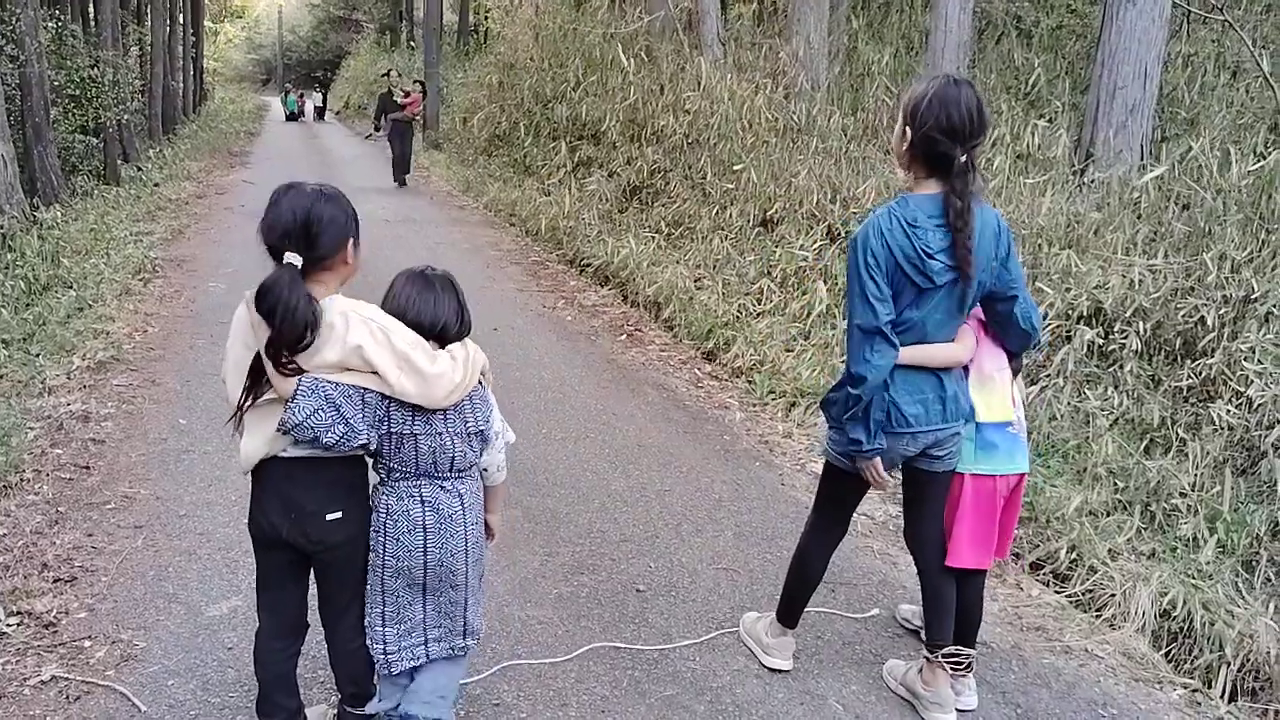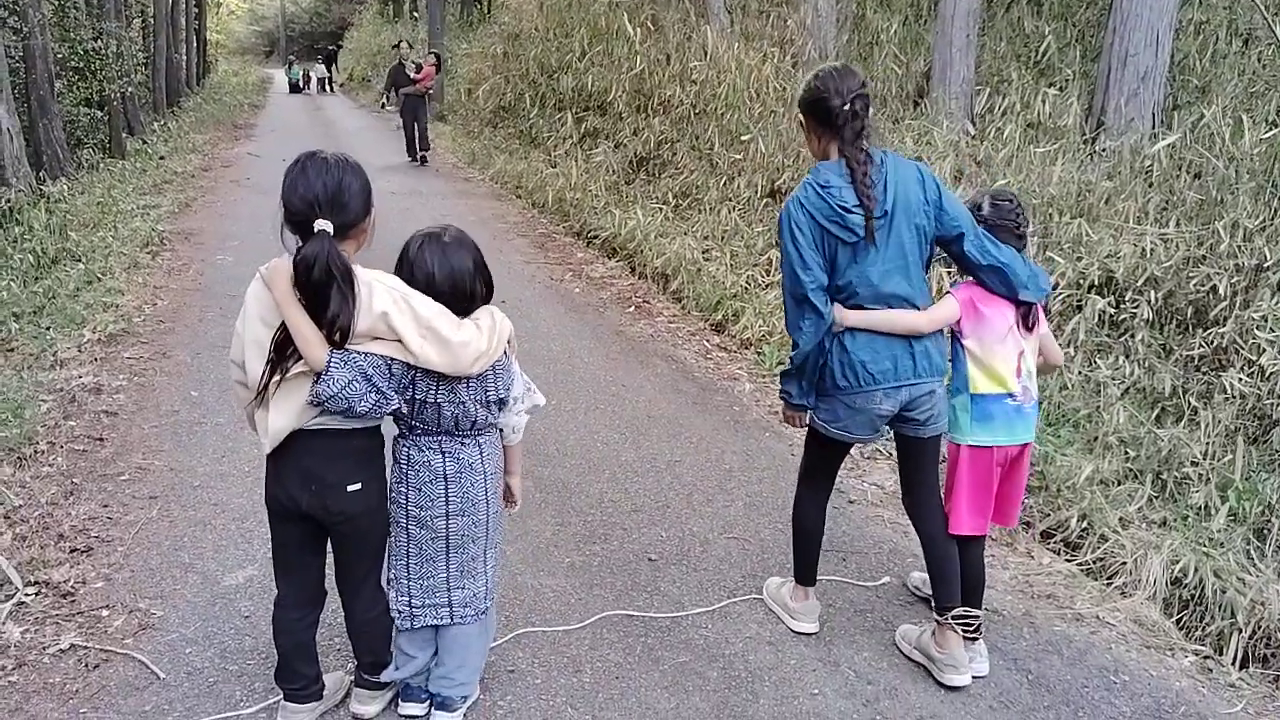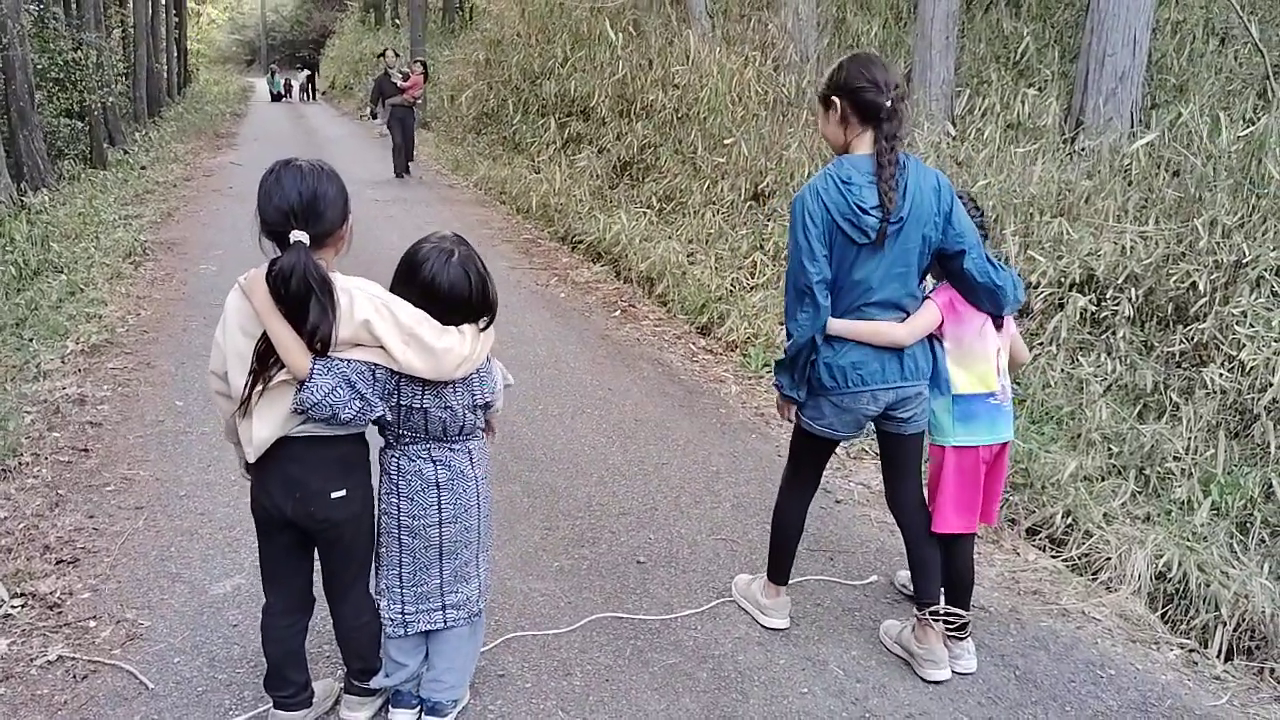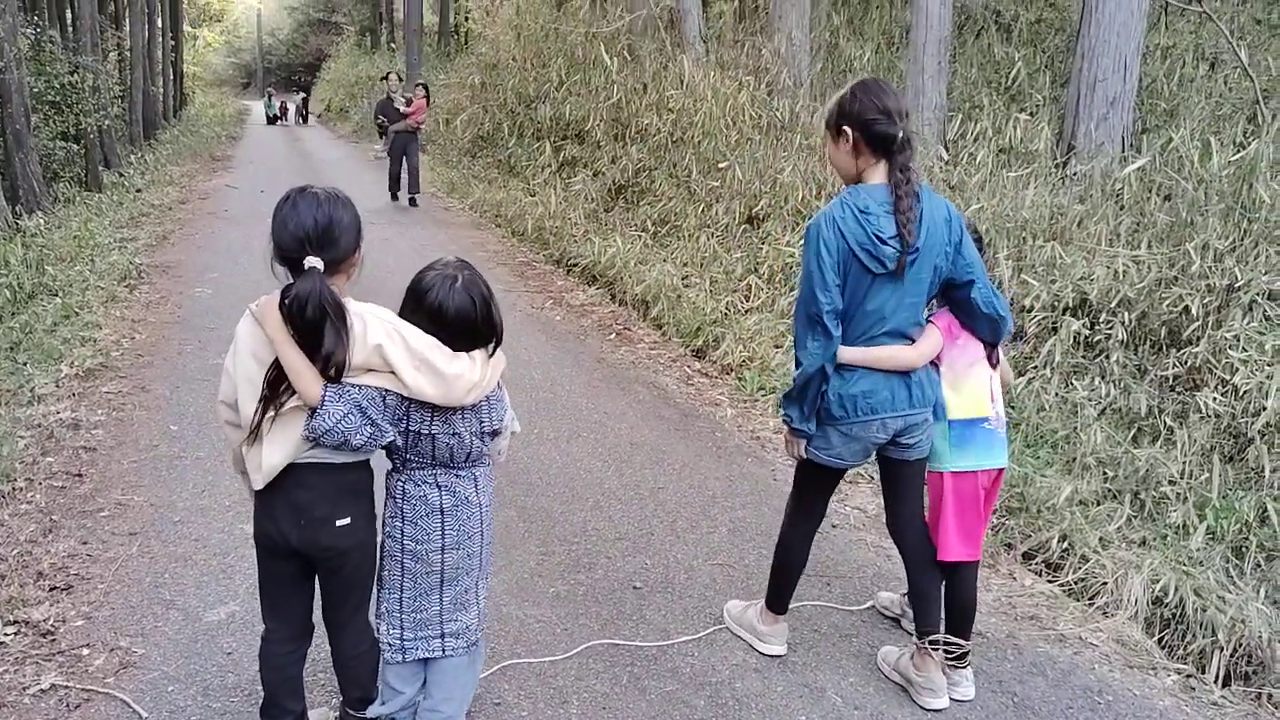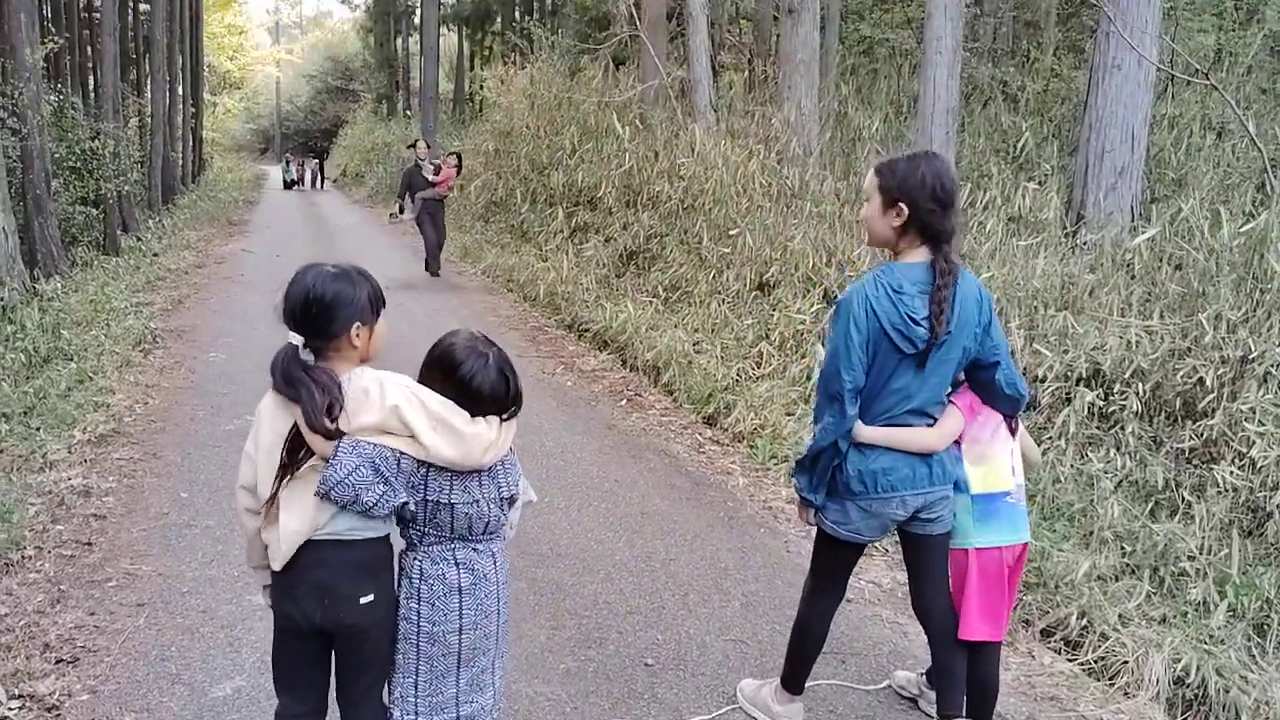
dt=0.7s
person 1, frame 1
left shoulder: (880, 231)
right shoulder: (989, 227)
left elbow: (870, 346)
right elbow: (1016, 317)
left wrist: (863, 439)
right wrist: (1010, 354)
left hip: (886, 414)
right hip: (945, 413)
left knee: (827, 525)
right knee: (929, 538)
left ankle: (779, 633)
person 1, frame 2
left shoulder: (804, 205)
right shoulder: (914, 179)
left elbow: (808, 310)
right elbow: (979, 250)
left wrist: (797, 390)
right wrist: (1035, 288)
left hip: (853, 376)
right hip: (922, 369)
left knee: (815, 483)
right knee: (925, 498)
left ankle: (802, 596)
right ankle: (949, 641)
person 1, frame 3
left shoulder: (818, 195)
right shoulder: (930, 186)
left elbow: (807, 302)
right elbow: (975, 271)
left wrist: (790, 381)
right wrist: (1012, 297)
left hip: (840, 376)
right hip: (909, 372)
left knee: (799, 482)
right knee: (907, 494)
left ankle: (772, 593)
right ankle: (929, 634)
person 1, frame 4
left shoulder: (832, 223)
right shoulder: (940, 215)
left elbow: (818, 332)
right elbow: (982, 305)
left wrist: (799, 413)
right wrist: (996, 340)
left hip: (848, 403)
right hip: (913, 400)
left knee: (805, 512)
right knee: (910, 521)
left ankle: (771, 620)
right ankle: (929, 664)
person 1, frame 5
left shoulder: (864, 299)
right shoulder: (970, 293)
left elbow: (837, 406)
right elbow: (1004, 386)
left wrist: (811, 483)
left hip: (866, 479)
right hip: (934, 476)
left knee: (823, 590)
right knee: (935, 601)
person 2, frame 1
left shoulder: (253, 311)
right shoulder: (357, 326)
left elbow: (238, 390)
right elbow: (437, 383)
right wrist: (472, 356)
left hip: (269, 490)
right hip: (334, 494)
left knee: (277, 618)
right knee: (345, 615)
person 2, frame 2
left shoulder: (266, 286)
right shoulder: (379, 296)
left elbow: (243, 374)
right elbow: (461, 348)
right wrist: (496, 323)
left hip: (286, 464)
right hip: (352, 464)
left knee: (295, 588)
right knee: (362, 583)
person 2, frame 3
left shoulder: (244, 298)
right shoulder: (360, 304)
left elbow: (224, 385)
right elbow: (447, 354)
right wrist: (480, 332)
left hip: (271, 472)
right hip: (338, 471)
left knee: (283, 597)
right knee: (351, 591)
person 2, frame 4
left shoulder: (255, 325)
right shoulder: (372, 329)
left elbow: (232, 414)
right elbow: (459, 381)
right wrist: (493, 358)
left hip: (275, 500)
right hip: (342, 499)
left knee: (282, 627)
right knee: (349, 621)
person 2, frame 5
left shoulder: (279, 400)
right shoulder: (389, 397)
left elbow: (251, 497)
right elbow: (474, 445)
left wrist: (267, 572)
right wrist: (502, 426)
left hip: (297, 573)
right hip: (364, 573)
person 3, frame 1
left shoulder: (374, 396)
right shoulder: (473, 395)
left elbow: (297, 392)
right elbow: (492, 464)
right wrist: (491, 511)
left hip: (395, 528)
right hip: (457, 526)
left knee: (397, 621)
right knee: (452, 624)
person 3, frame 2
left shoulder: (400, 357)
right shoulder: (494, 354)
left elbow: (325, 362)
right elbow: (511, 424)
left wrist: (283, 291)
right wrist: (513, 474)
left hip: (416, 483)
right hip: (476, 485)
left knee: (414, 580)
right knee: (468, 583)
person 3, frame 3
left shoulder: (384, 367)
right shoulder: (478, 364)
left elbow: (308, 371)
left wrist: (263, 302)
left hip: (404, 493)
right hip: (463, 491)
left knee: (402, 585)
right knee: (458, 588)
person 3, frame 4
left shoulder: (396, 391)
right shoulder: (488, 392)
left elbow: (319, 397)
right elbow: (495, 451)
left wrist: (276, 330)
left hip: (411, 518)
right hip: (468, 520)
left knee: (404, 614)
right knee: (459, 617)
person 3, frame 5
left shoulder: (411, 462)
right shoulder: (502, 460)
left elbow: (333, 452)
right elbow: (507, 522)
left hip: (427, 596)
right hip: (484, 596)
person 4, frame 1
left shoulder: (970, 322)
left elbow: (957, 353)
right elbow: (1019, 391)
left wrist: (891, 355)
left hip: (980, 458)
right hip: (1011, 456)
left knee: (970, 561)
right knee: (968, 553)
left ankle: (960, 674)
person 4, frame 2
left shoulder: (968, 295)
right shoulder: (1027, 297)
left elbow: (922, 322)
right elbow: (1055, 358)
left wrist: (850, 316)
left hip: (980, 430)
right hip: (1019, 427)
left knee: (967, 530)
right knee: (972, 522)
left ankle: (970, 641)
right ankle: (951, 587)
person 4, frame 3
left shoulder: (945, 298)
left elbow: (903, 334)
right elbow: (1021, 357)
left wrist: (831, 325)
left hip: (961, 430)
right hip: (996, 424)
left knee: (955, 528)
right knee: (954, 521)
left ankle: (957, 640)
right ankle: (933, 583)
person 4, frame 4
left shoulder: (945, 322)
left elbow: (913, 357)
right elbow: (1005, 378)
left wrist: (841, 353)
left hip: (959, 454)
right hip: (988, 448)
left knee: (958, 554)
right knee: (944, 539)
left ankle: (957, 667)
right ankle: (918, 605)
person 4, frame 5
left shoulder: (967, 399)
left elbow: (935, 440)
right elbow: (1033, 457)
left wrist: (865, 432)
left hip: (982, 531)
right hip: (1011, 526)
left knee: (981, 632)
right knee: (967, 616)
right ankle: (936, 685)
